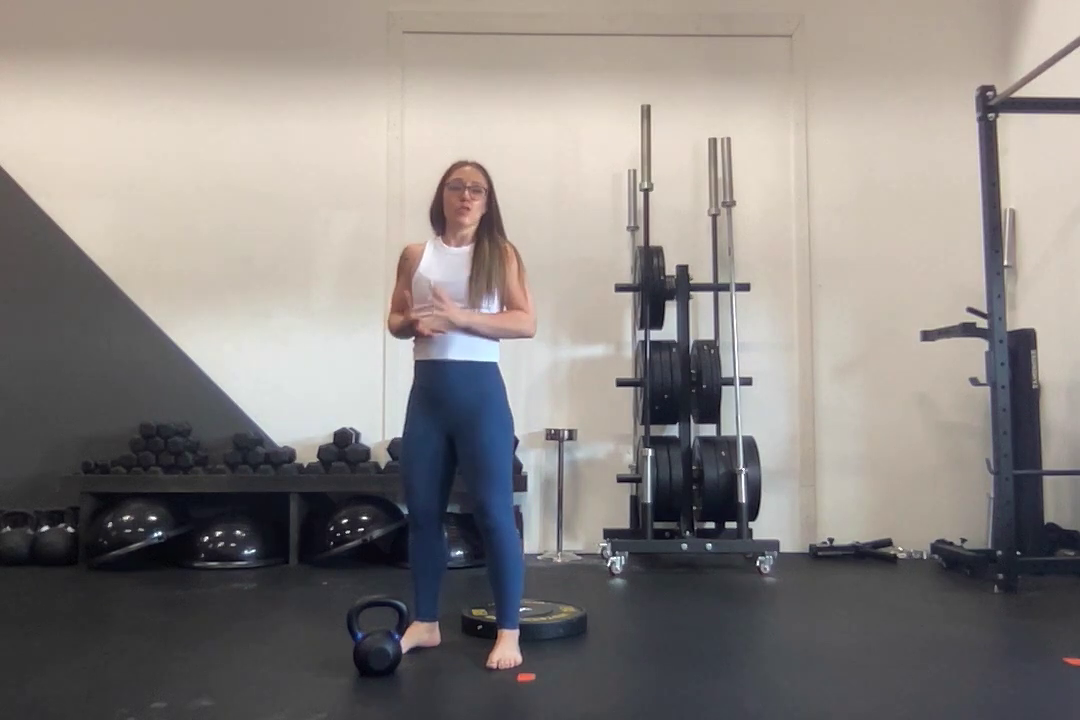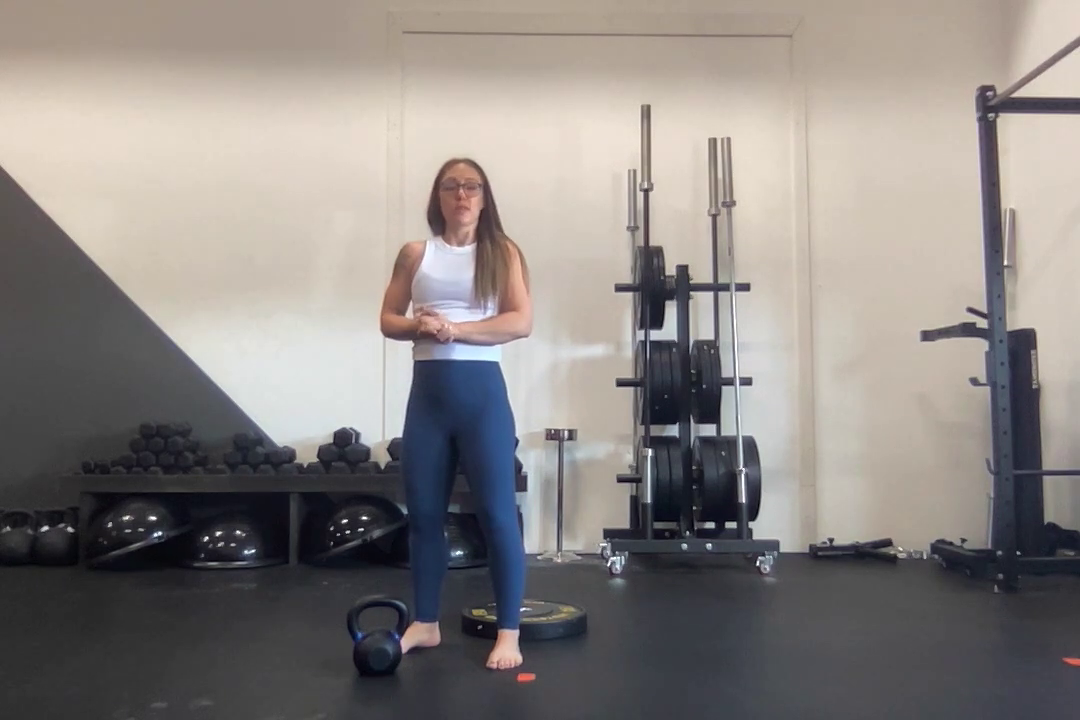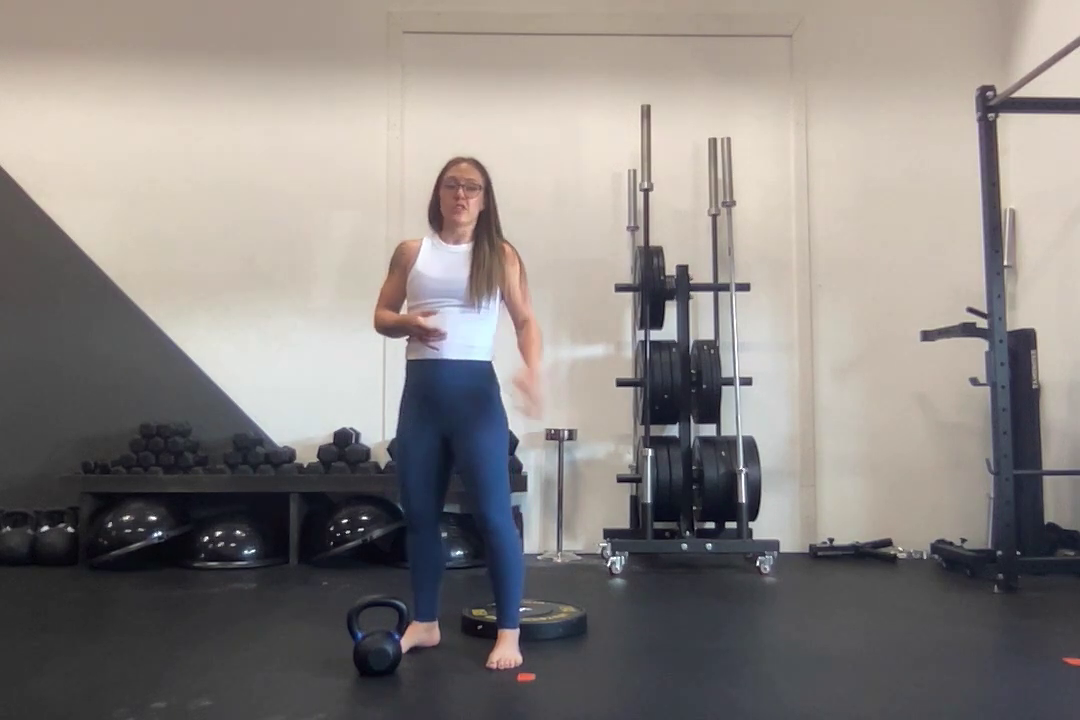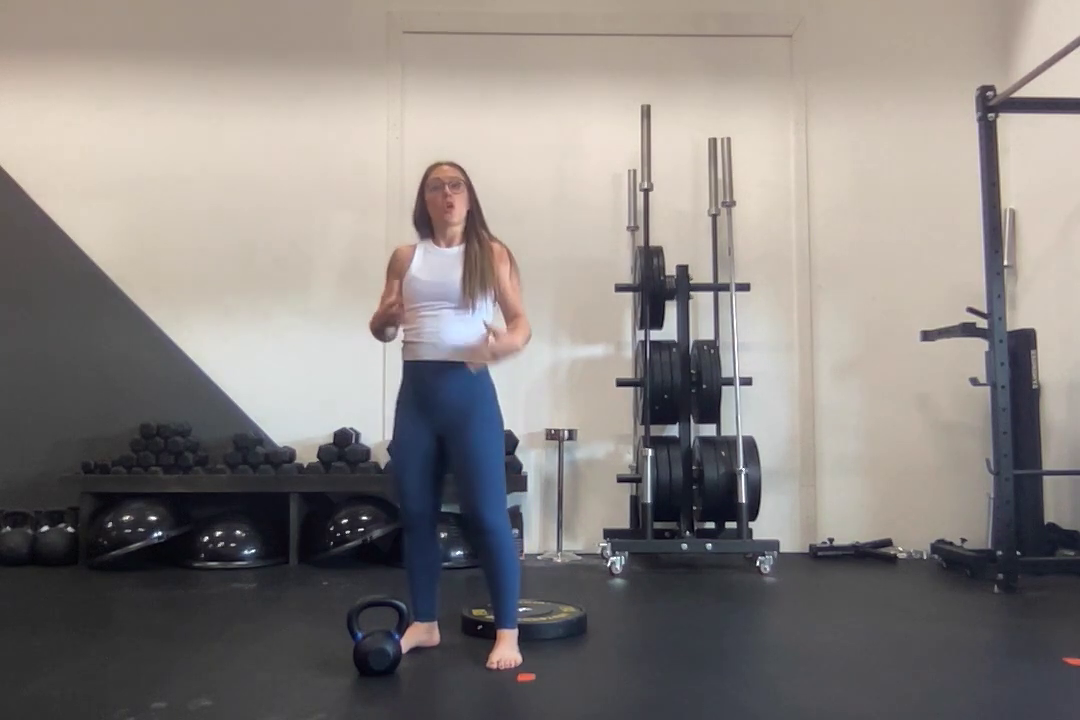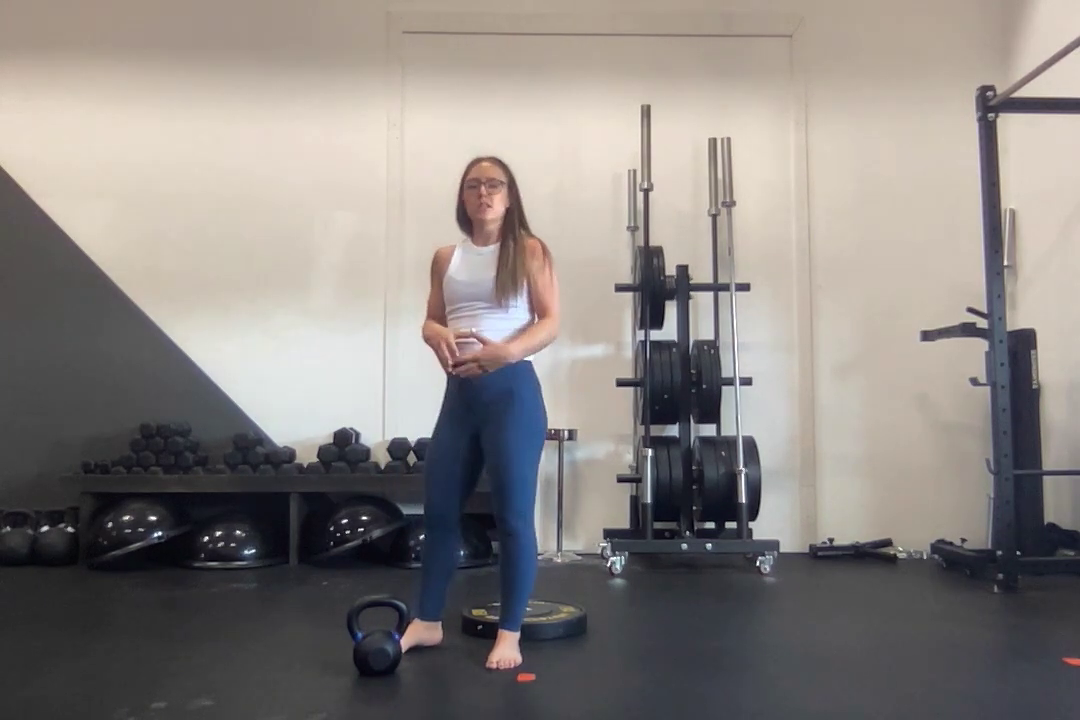
dt=1s
person 1, frame 1
left shoulder: (501, 254)
right shoulder: (415, 255)
left elbow: (526, 322)
right elbow: (394, 319)
left wrist: (459, 317)
right wrist: (411, 322)
left hip: (479, 390)
right hip: (426, 390)
left knee: (493, 511)
right knee: (422, 510)
left ankle: (508, 632)
right ankle: (425, 622)
person 1, frame 2
left shoulder: (503, 252)
right shoulder: (414, 254)
left elbow: (521, 322)
right elbow: (388, 320)
left wrist: (454, 329)
right wrist: (421, 327)
left hip: (481, 390)
right hip: (427, 391)
left knee: (496, 512)
right knee: (423, 512)
left ankle: (509, 632)
right ankle: (425, 623)
person 1, frame 3
left shoulder: (500, 255)
right shoulder: (410, 252)
left elbow: (526, 321)
right elbow: (382, 316)
left wrist: (530, 371)
right wrist: (407, 324)
left hip: (473, 388)
right hip: (420, 389)
left knee: (492, 513)
right knee: (419, 513)
left ankle: (508, 633)
right ankle: (424, 622)
person 1, frame 4
left shoulder: (492, 254)
right shoulder: (405, 257)
left elbow: (520, 321)
right elbow: (384, 324)
left wrist: (507, 342)
right wrist: (383, 319)
left hip: (469, 393)
right hip: (415, 392)
left knee: (487, 515)
right knee: (416, 513)
left ankle: (507, 632)
right ankle: (424, 623)
person 1, frame 5
left shoulder: (530, 251)
right shoulder: (446, 257)
left elbow: (550, 321)
right elbow: (432, 320)
left wrist: (511, 349)
right wrist: (439, 336)
left hip: (512, 392)
right hip: (459, 393)
left knee: (513, 515)
right knee: (439, 510)
left ankle: (509, 634)
right ankle: (427, 621)
